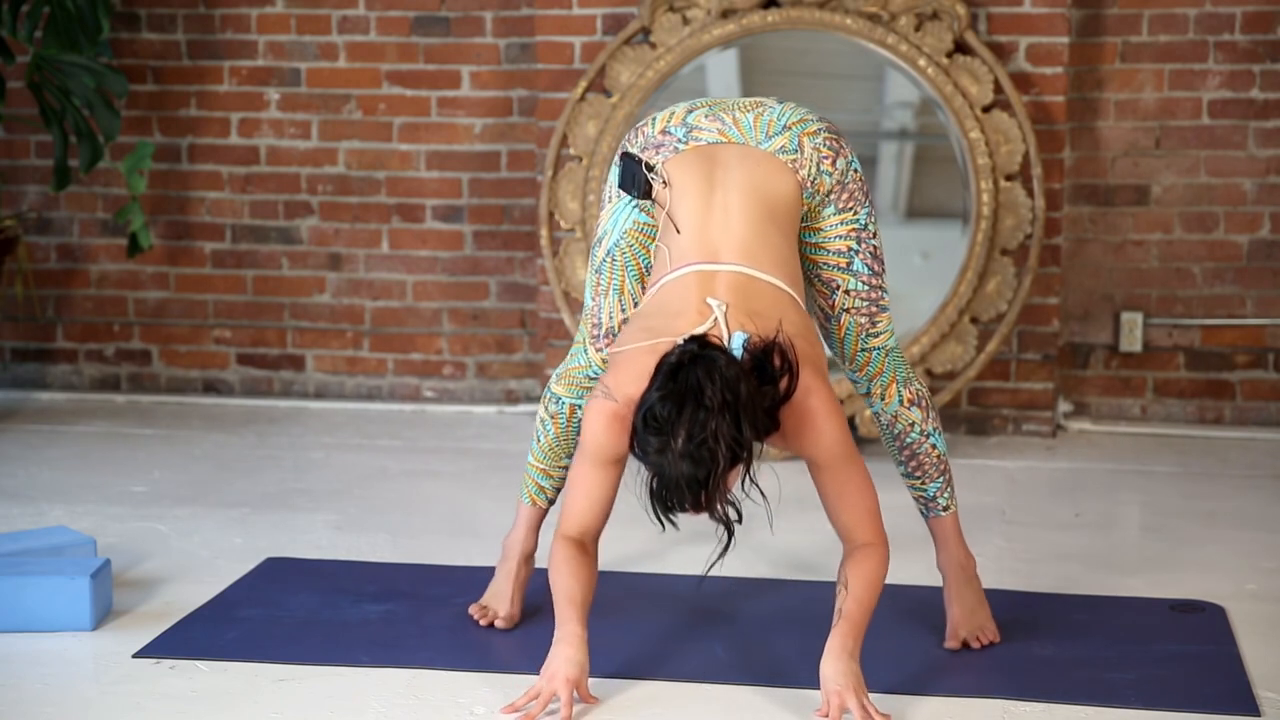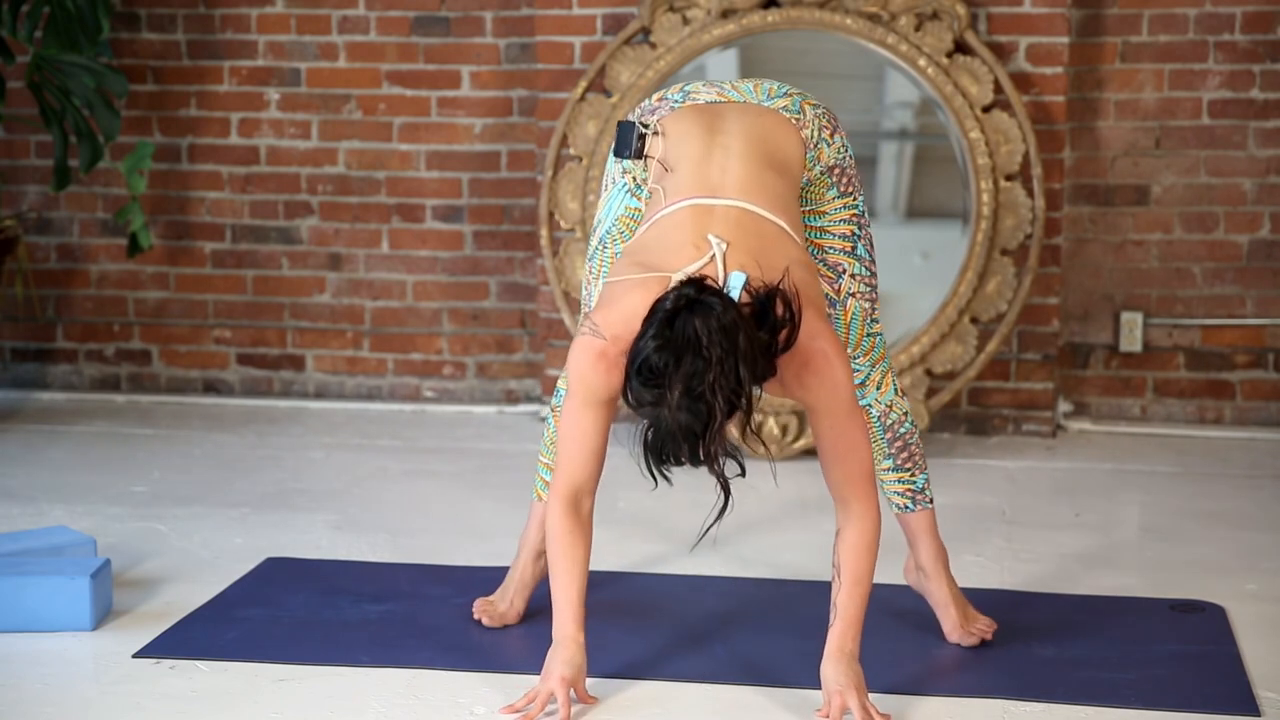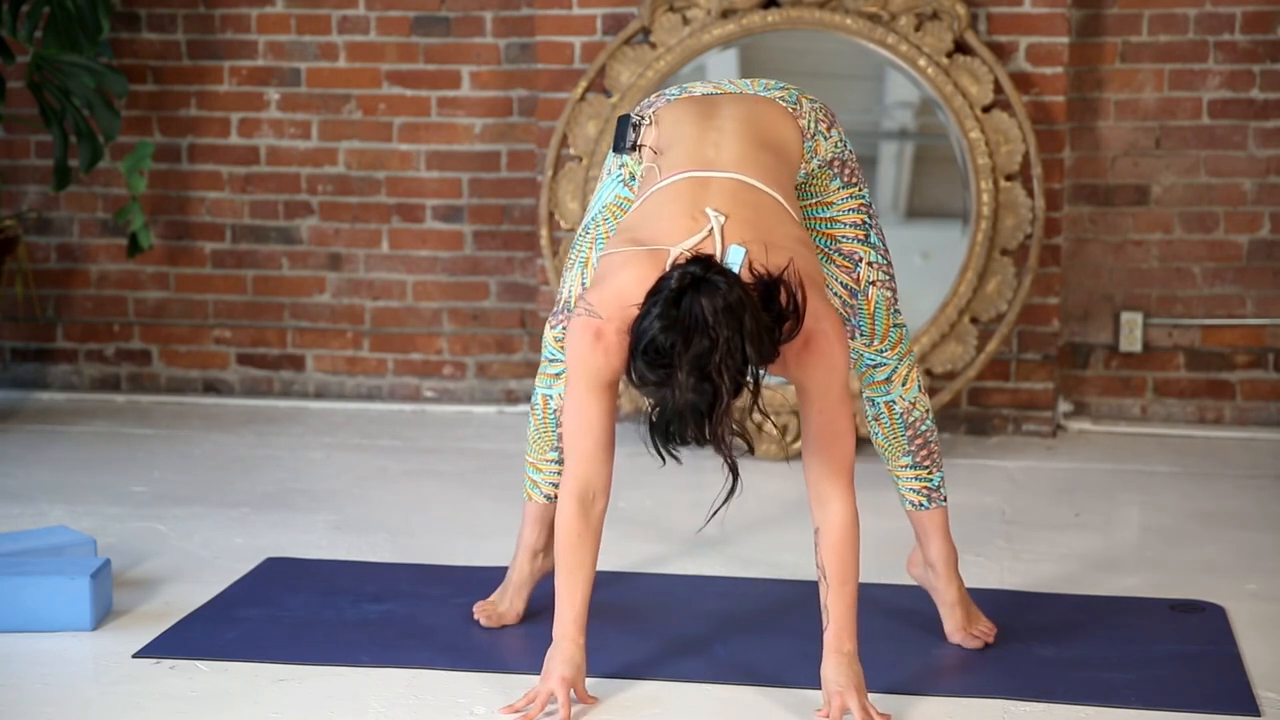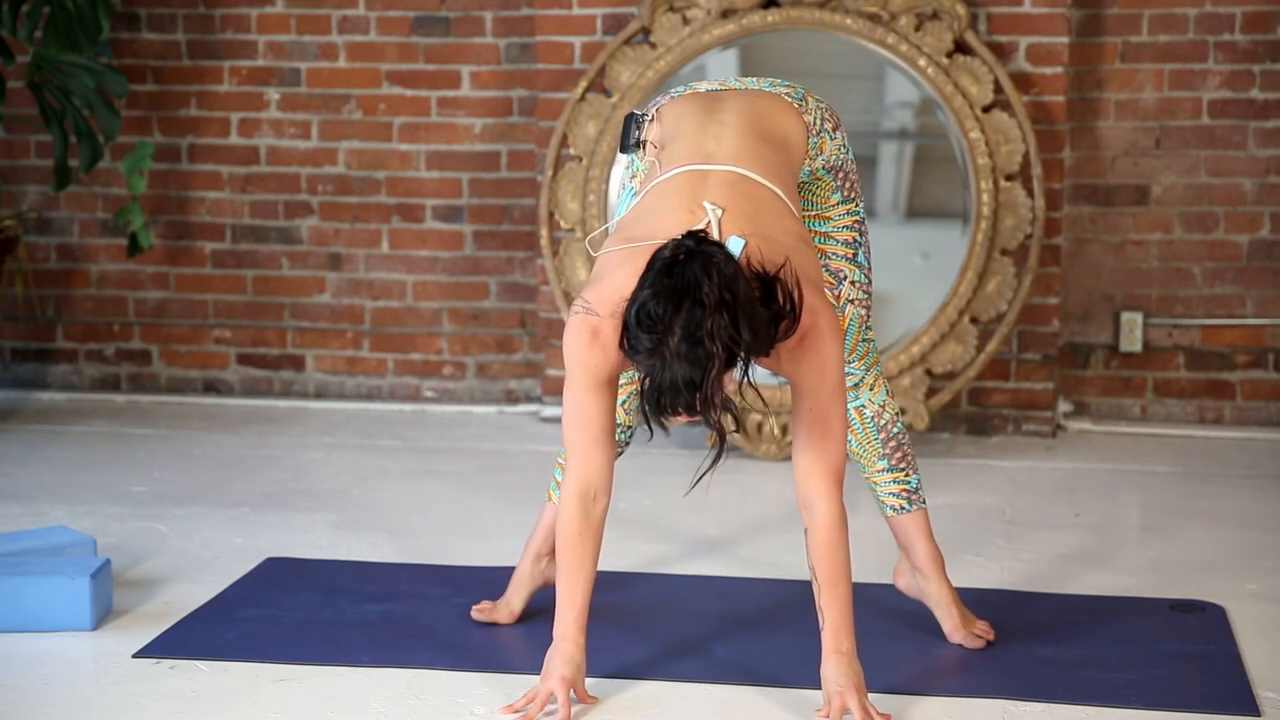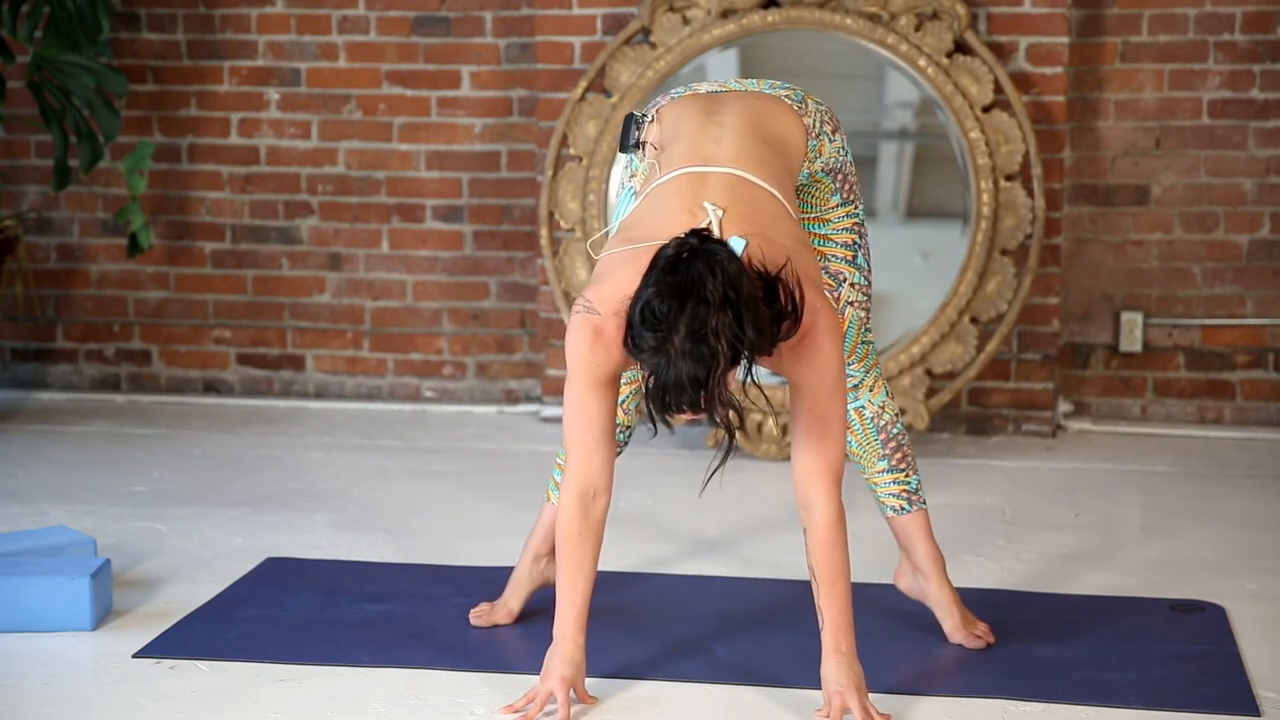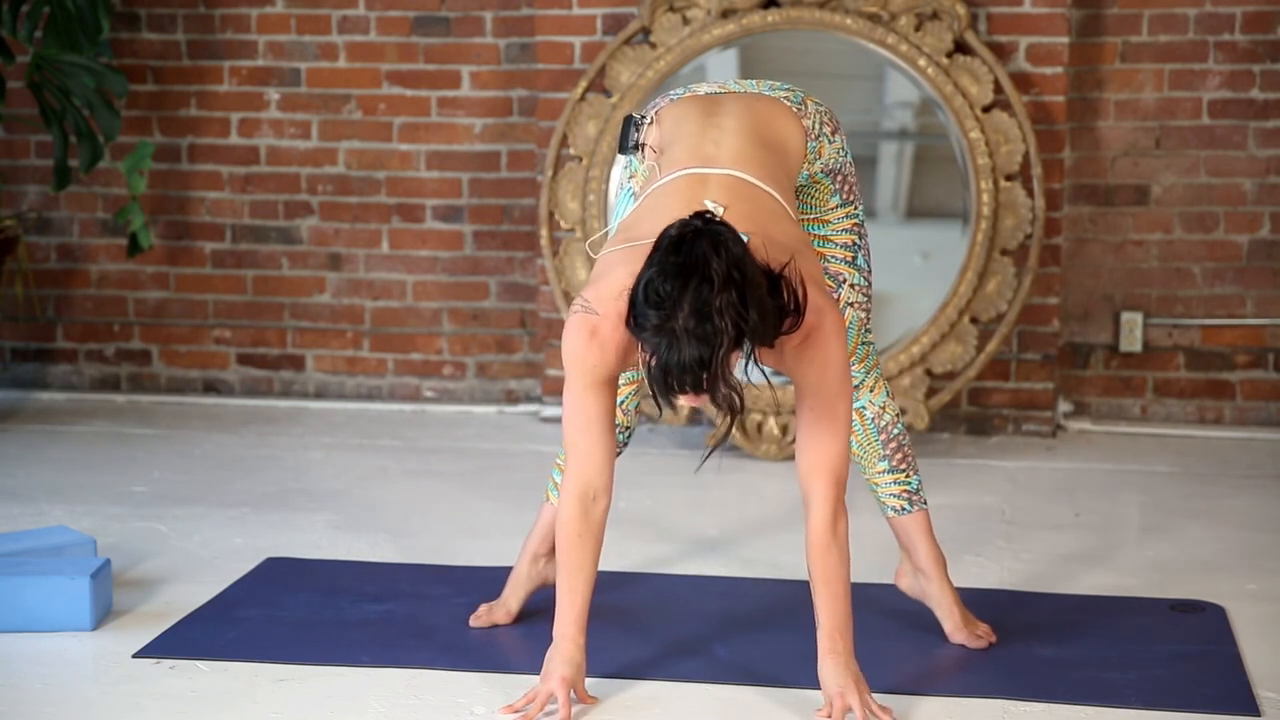
dt=0.5s
person 1, frame 1
left shoulder: (801, 400)
right shoulder: (622, 391)
left elbow: (866, 542)
right elbow: (575, 535)
left wrist: (842, 655)
right wrist: (569, 640)
left knee: (878, 366)
left ankle: (955, 561)
right ankle: (517, 551)
person 1, frame 2
left shoulder: (808, 347)
right shoulder: (608, 337)
left elbow: (856, 505)
right elbow: (571, 496)
left wrist: (841, 657)
right wrist: (566, 645)
left knee: (864, 363)
left ankle: (928, 564)
right ankle: (529, 556)
person 1, frame 3
left shoulder: (809, 327)
right shoulder: (603, 319)
left elbow: (832, 498)
right elbow: (585, 492)
left wrist: (840, 659)
right wrist: (566, 648)
left knee: (882, 351)
right knee: (564, 350)
left ankle: (937, 561)
right ankle: (532, 553)
person 1, frame 4
left shoulder: (803, 321)
right shoulder: (600, 315)
left elbow: (821, 497)
right elbow: (586, 487)
left wrist: (839, 658)
right wrist: (565, 647)
left knee: (853, 368)
right knee: (611, 392)
left ankle: (923, 569)
right ankle: (539, 559)
person 1, frame 5
left shoulder: (804, 321)
right shoulder: (603, 315)
left elbow: (820, 498)
right elbow: (586, 487)
left wrist: (840, 659)
right wrist: (565, 648)
left knee: (852, 371)
right knee: (608, 391)
left ankle: (925, 570)
right ankle: (539, 559)
person 1, frame 6
left shoulder: (808, 320)
right shoulder: (598, 316)
left elbow: (824, 499)
right elbow: (586, 487)
left wrist: (836, 658)
right wrist: (565, 648)
left knee: (854, 373)
right knee: (612, 389)
left ankle: (925, 570)
right ankle: (538, 557)
